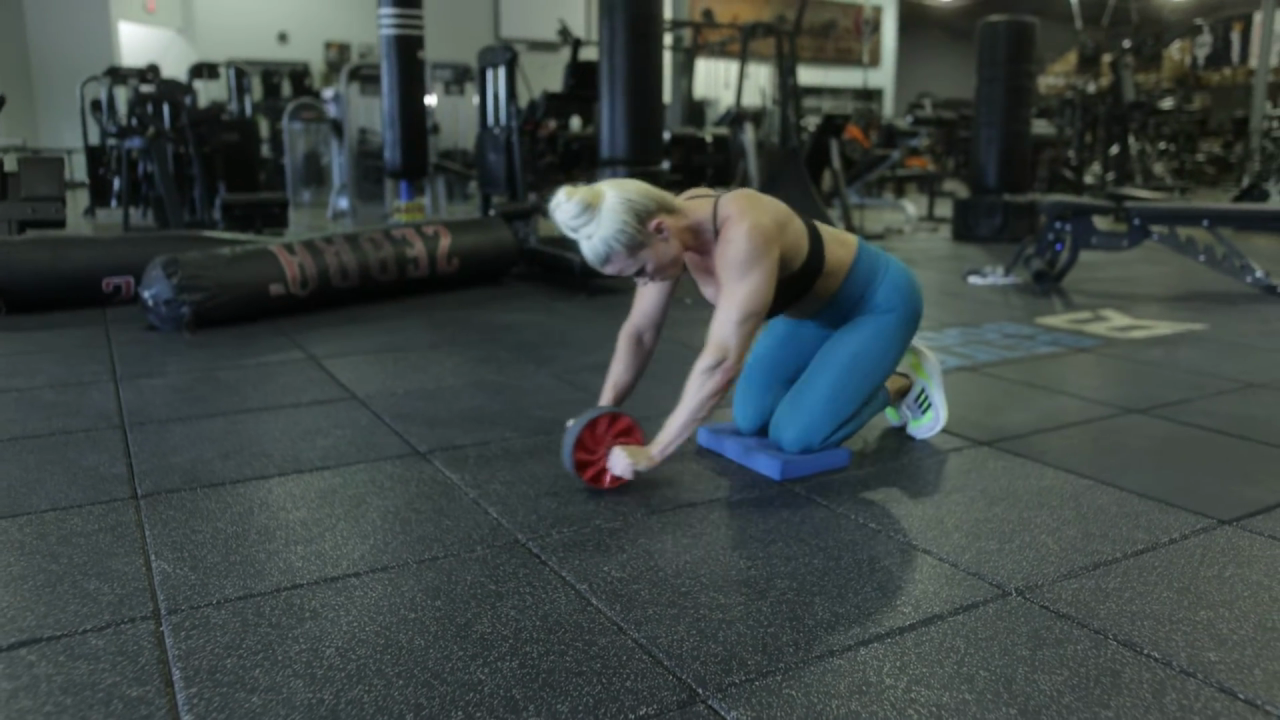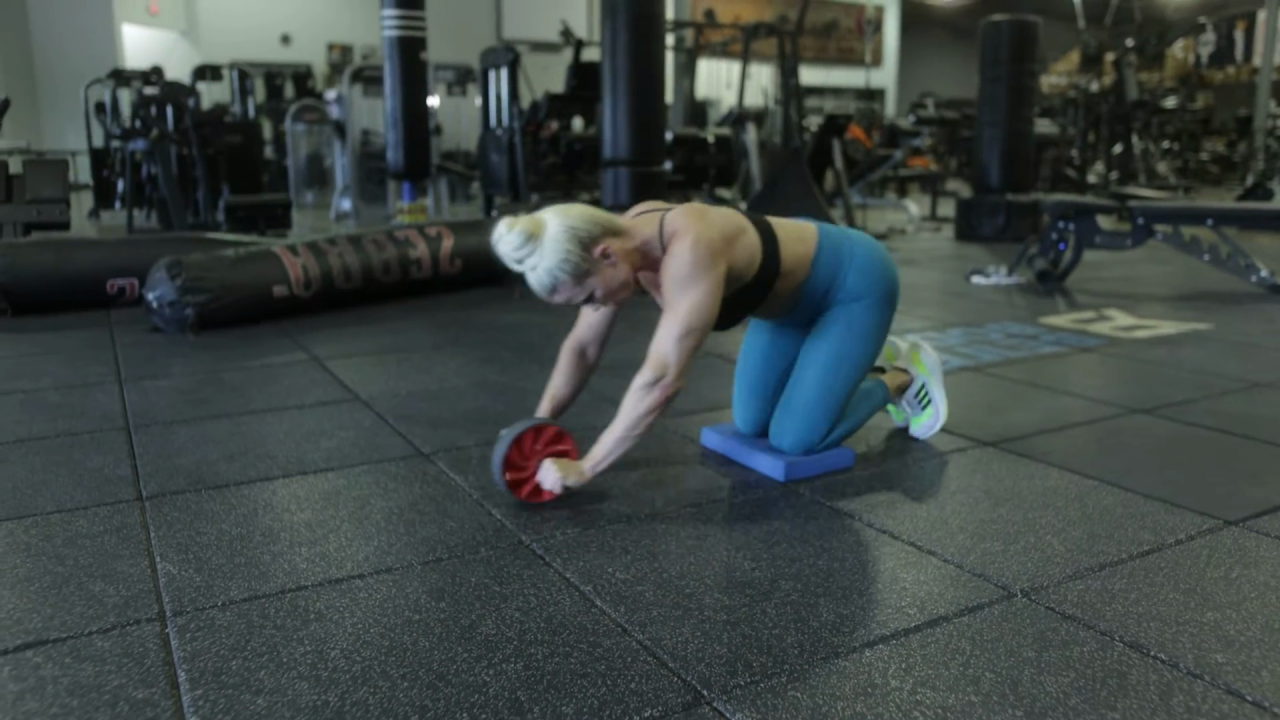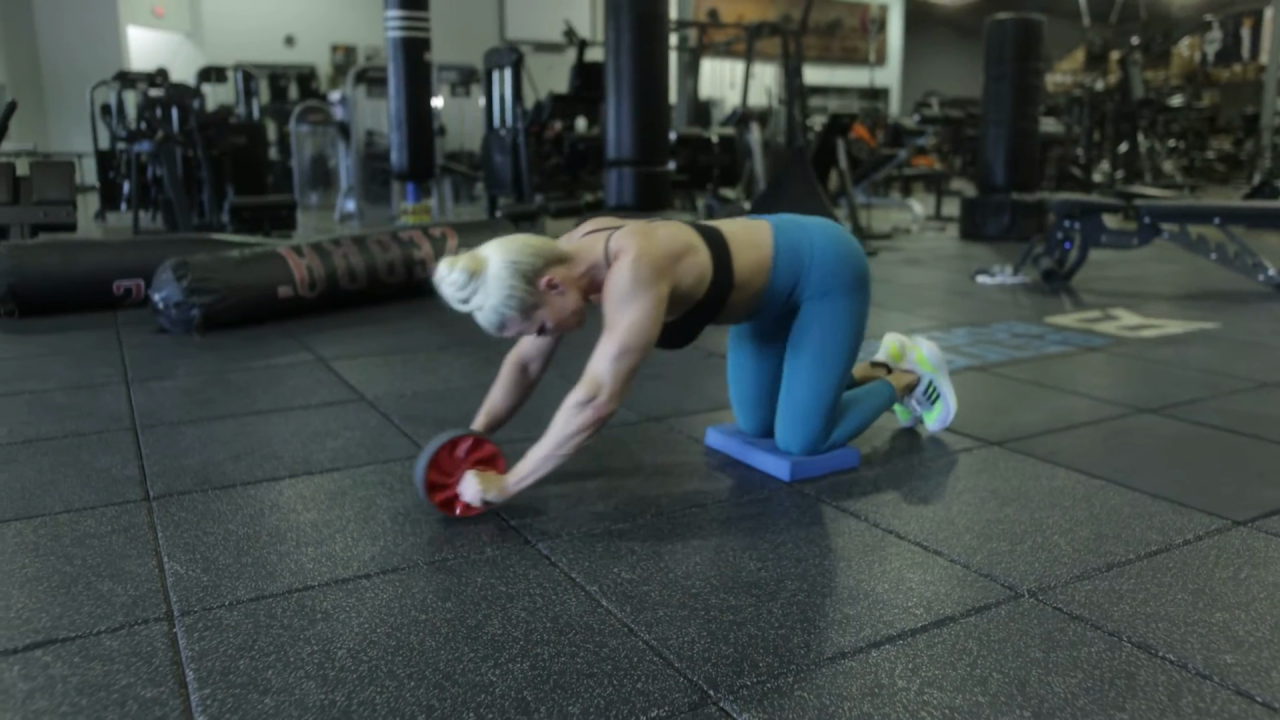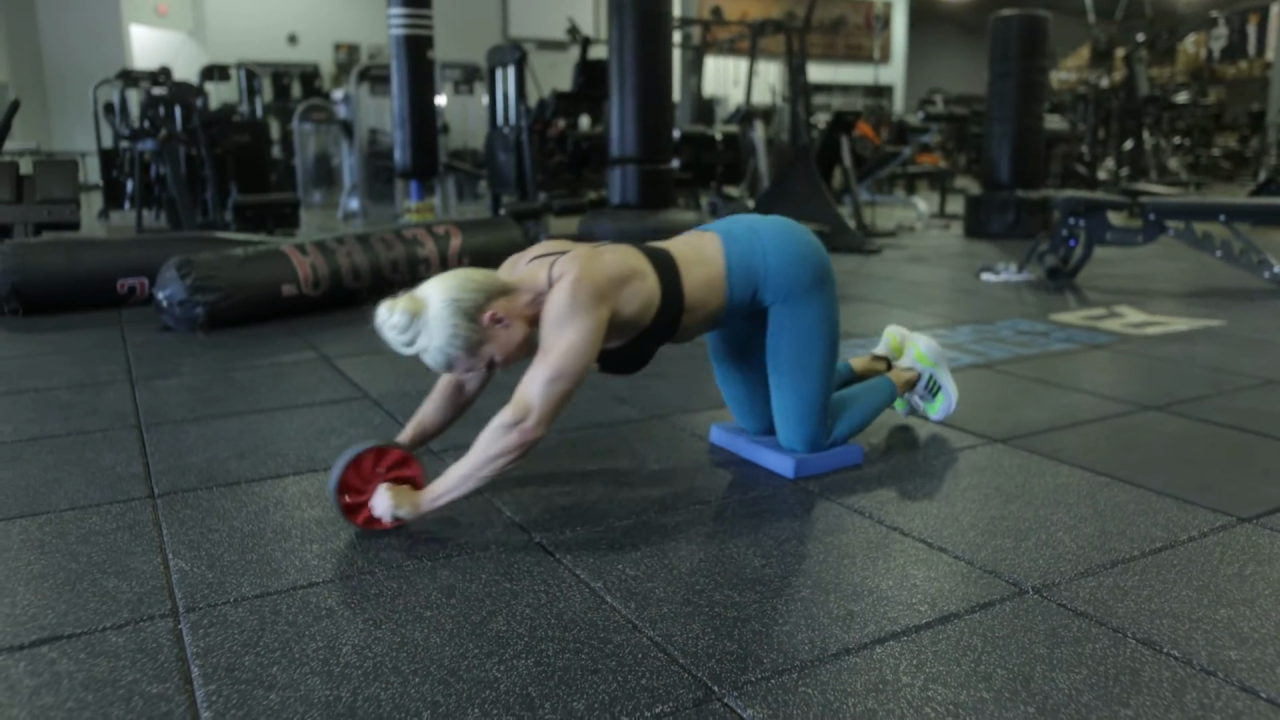
dt=0.2s
person 1, frame 1
left shoulder: (744, 235)
right shoulder: (670, 226)
left elbow: (722, 363)
right elbow: (639, 331)
left wrist: (652, 453)
left hip: (879, 301)
right hip: (817, 306)
left knee: (796, 437)
right knee: (749, 423)
left ankle: (900, 383)
right ankle: (878, 367)
person 1, frame 2
left shoulder: (690, 249)
right shoulder: (620, 240)
left elbow: (661, 380)
right elbow: (582, 346)
left wrist: (584, 468)
left hip: (855, 281)
right hip: (798, 289)
left knee: (797, 438)
right knee: (753, 425)
left ankle: (899, 377)
right ankle: (874, 365)
person 1, frame 3
left shoulder: (634, 270)
right shoulder: (569, 257)
left elbow: (596, 402)
right elbow: (524, 363)
left wrist: (506, 483)
right wrist: (473, 438)
left hip: (823, 269)
right hip: (769, 273)
left knee: (803, 439)
right knee: (758, 426)
left ankle: (907, 377)
right ankle: (880, 365)
person 1, frame 4
left shoulder: (574, 297)
right shoulder: (516, 280)
left elbow: (524, 426)
right elbow: (459, 384)
left wrist: (421, 499)
right wrist: (400, 447)
left hip: (782, 266)
right hip: (732, 256)
left knee: (806, 437)
right knee: (760, 422)
left ankle: (909, 374)
right ankle: (880, 358)
